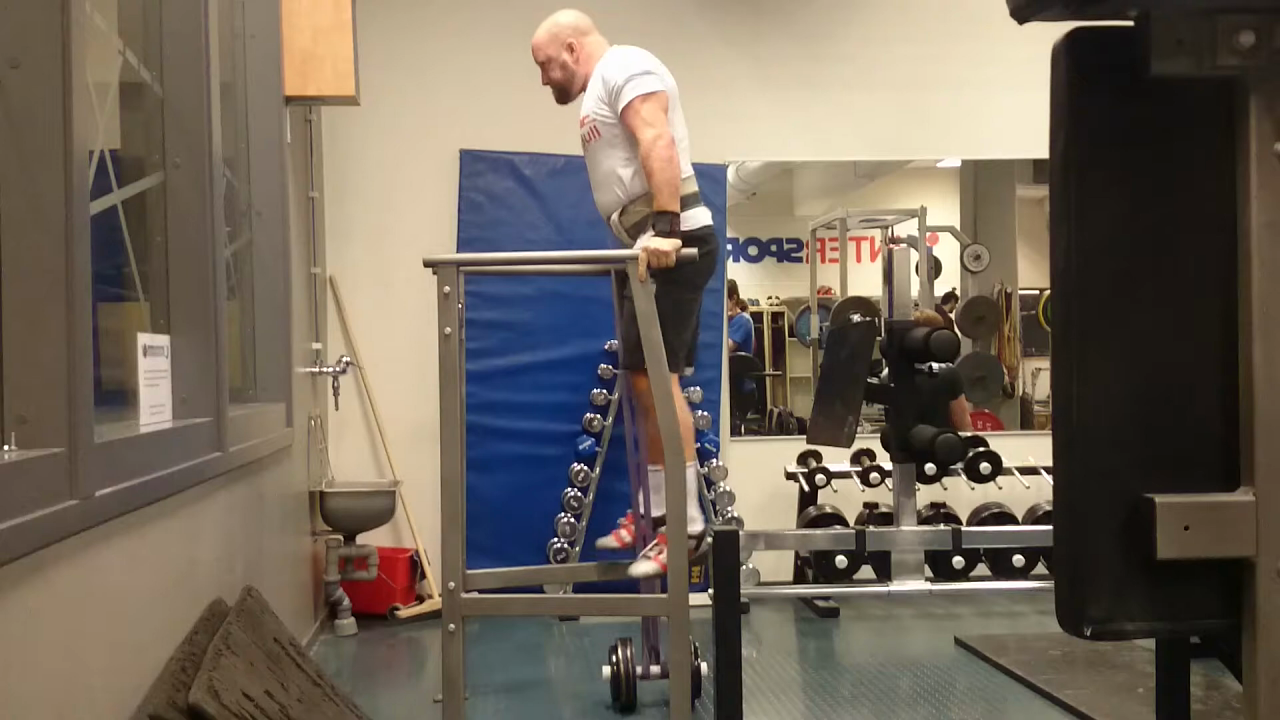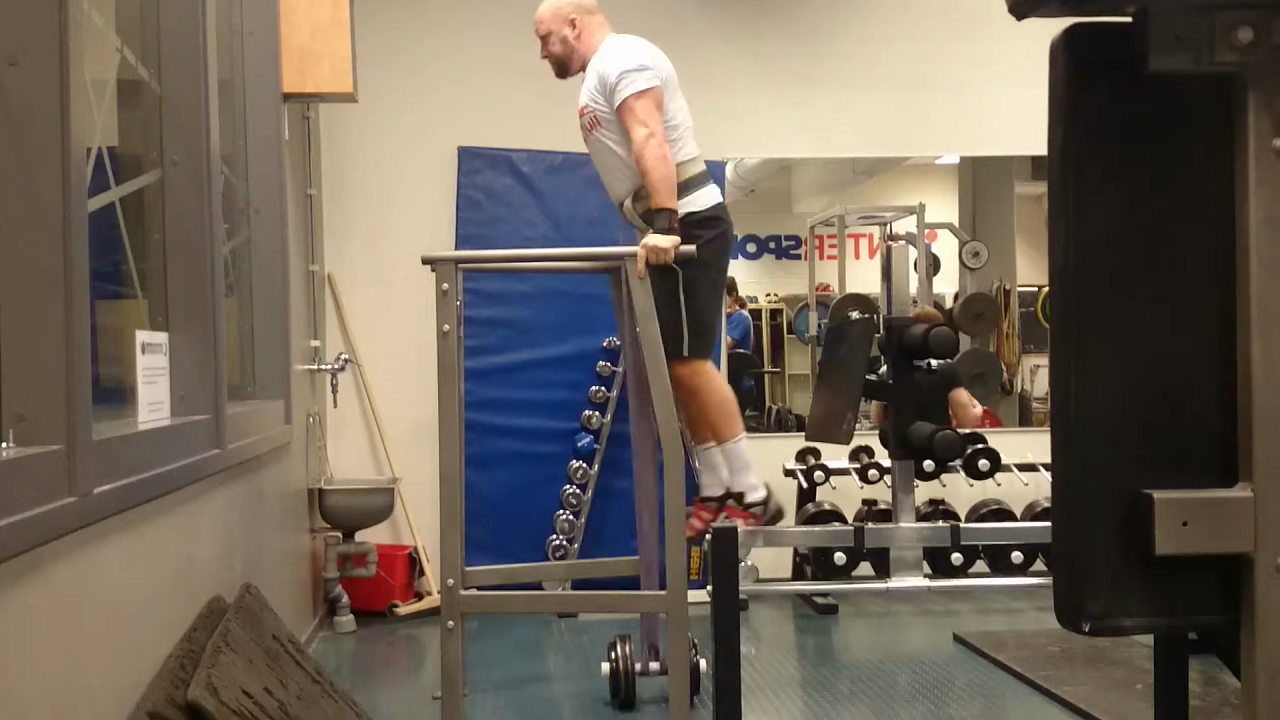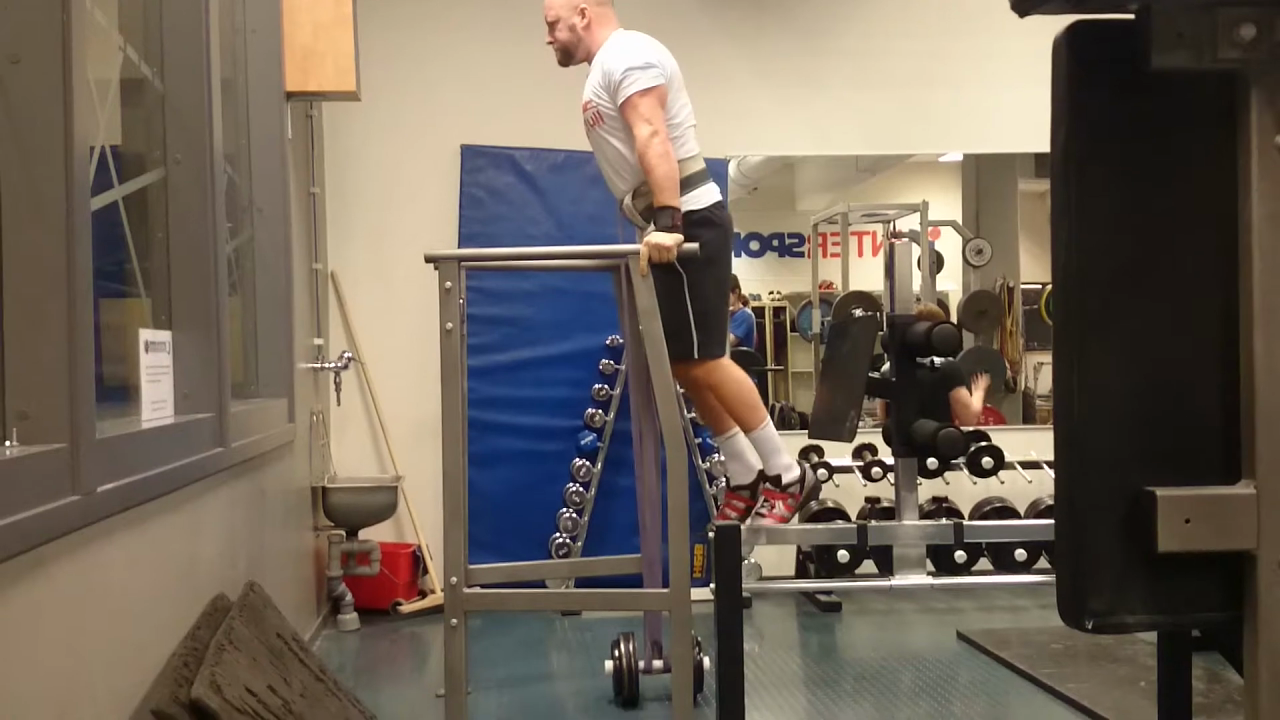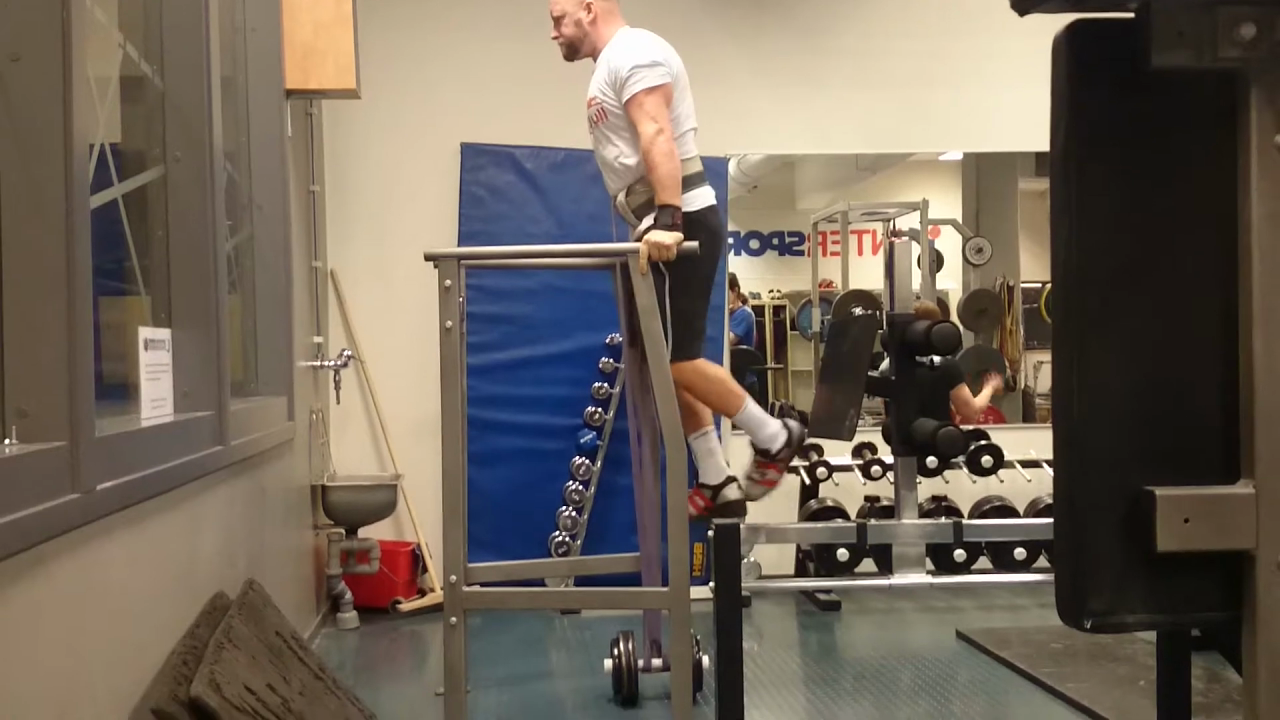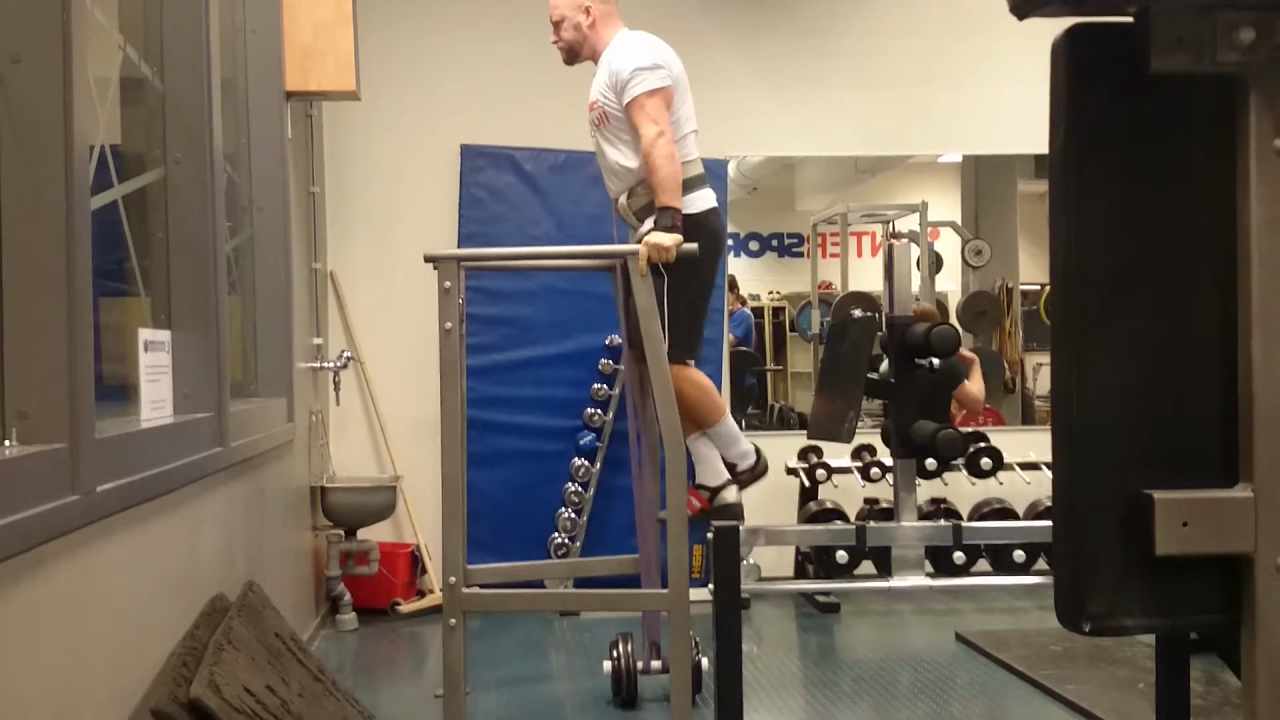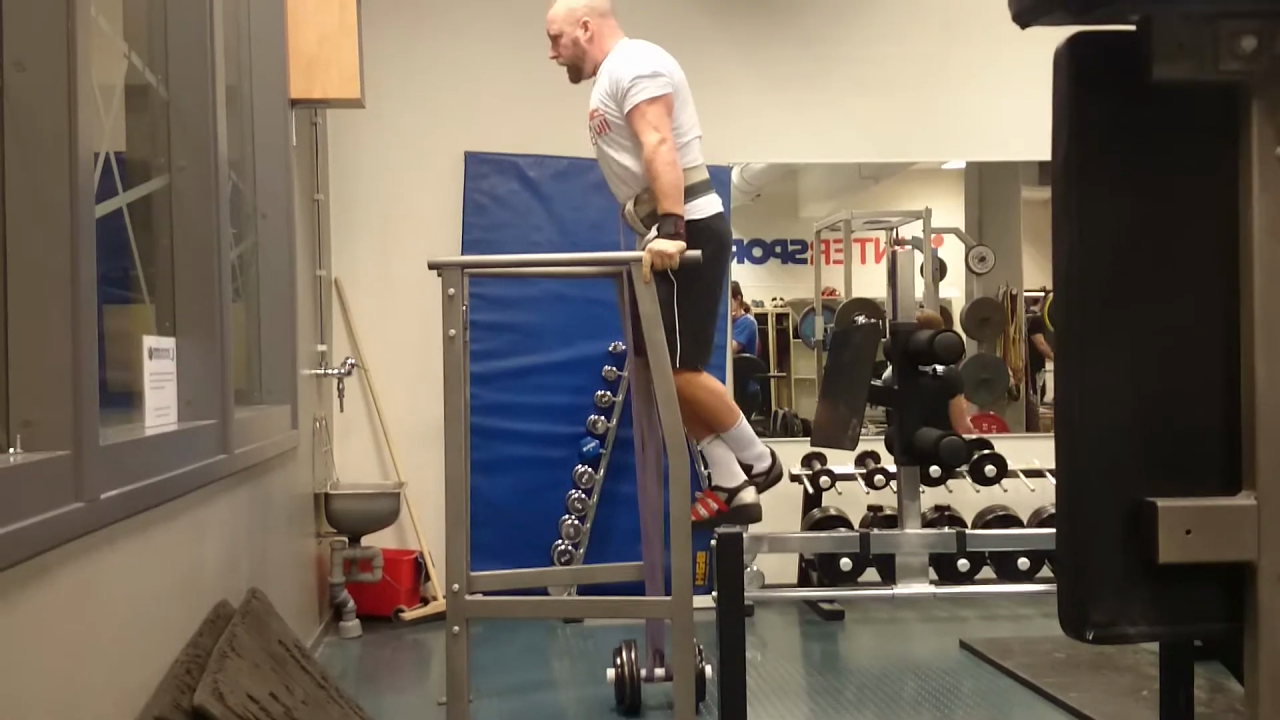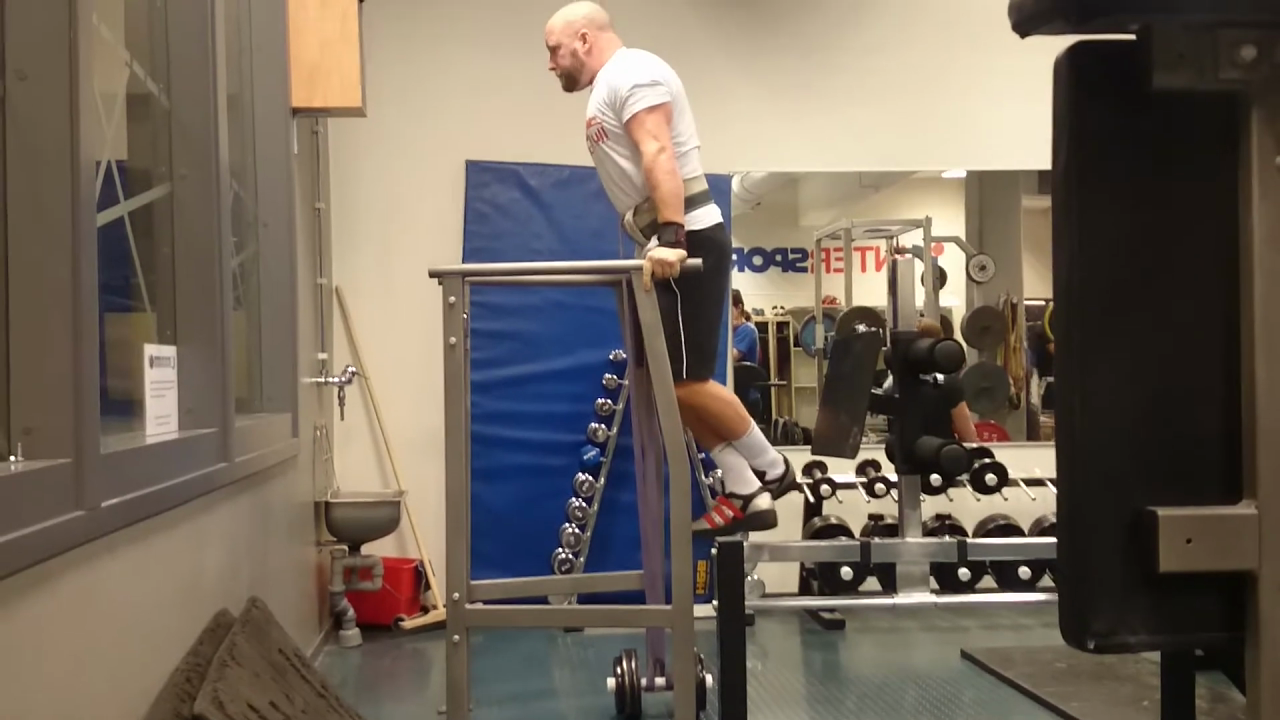
dt=0.3s
person 1, frame 1
left shoulder: (626, 69)
right shoulder: (600, 94)
left elbow: (659, 145)
left wrist: (665, 226)
right wrist: (652, 236)
left hip: (675, 243)
right hip: (648, 248)
left knee: (652, 376)
right knee: (646, 378)
left ankle: (685, 524)
right ankle: (656, 513)
person 1, frame 2
left shoulder: (622, 59)
right shoulder: (602, 73)
left elbow: (651, 141)
left wrist: (664, 223)
left hip: (689, 223)
right hip: (668, 229)
left knee: (690, 361)
right knee: (677, 364)
left ankle: (752, 494)
right ankle: (717, 494)
person 1, frame 3
left shoulder: (627, 55)
right shoulder: (607, 67)
left elbow: (654, 140)
left wrist: (667, 222)
left hip: (690, 223)
right hip: (670, 229)
left knee: (701, 359)
right knee: (684, 362)
left ankle: (784, 474)
right ankle: (746, 478)
person 1, frame 4
left shoulder: (633, 53)
right shoulder: (611, 64)
left elbow: (657, 136)
left wrist: (668, 220)
left hip: (682, 227)
right hip: (660, 230)
left knee: (673, 360)
right knee: (662, 361)
left ankle: (773, 438)
right ankle: (717, 482)
person 1, frame 5
left shoulder: (633, 55)
right shoulder: (614, 67)
left elbow: (658, 139)
left wrist: (667, 221)
left hip: (682, 226)
right hip: (664, 231)
left knee: (664, 362)
right knee: (659, 364)
left ankle: (741, 458)
right ankle: (716, 485)
person 1, frame 6
left shoulder: (633, 63)
right shoulder: (614, 77)
left elbow: (659, 146)
left wrist: (671, 229)
left hip: (689, 230)
right hip: (669, 236)
left knee: (679, 368)
right knee: (665, 369)
left ankle: (758, 463)
right ankle: (732, 485)
person 1, frame 7
left shoulder: (630, 72)
right shoulder: (612, 87)
left elbow: (660, 155)
left wrist: (671, 238)
left hip: (687, 241)
right hip: (669, 246)
left knee: (685, 380)
right knee: (670, 379)
left ankle: (770, 470)
right ankle: (745, 493)
